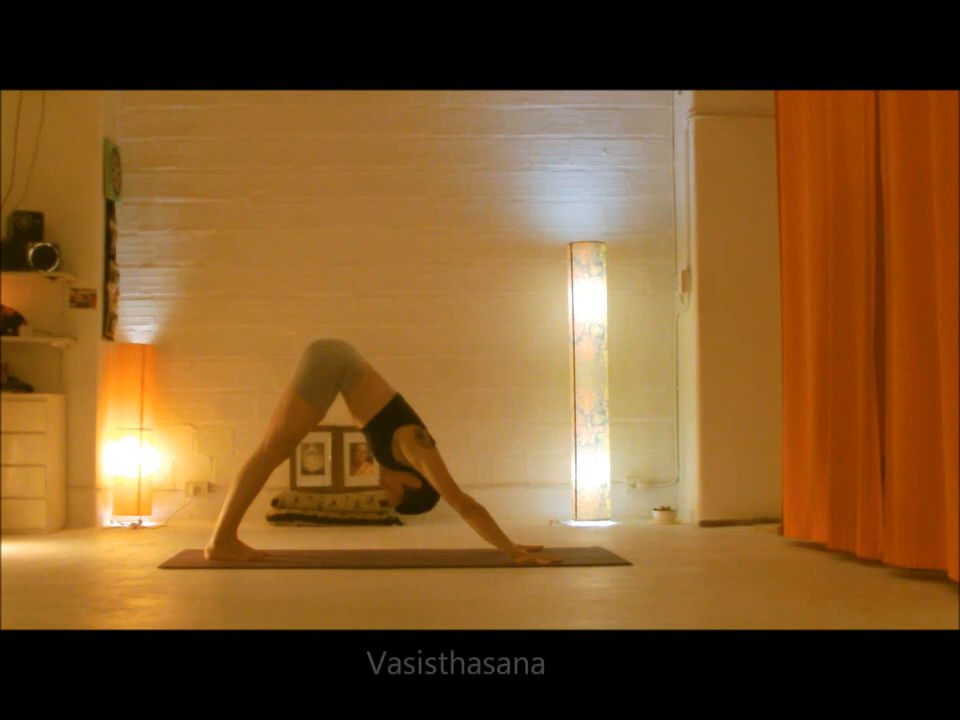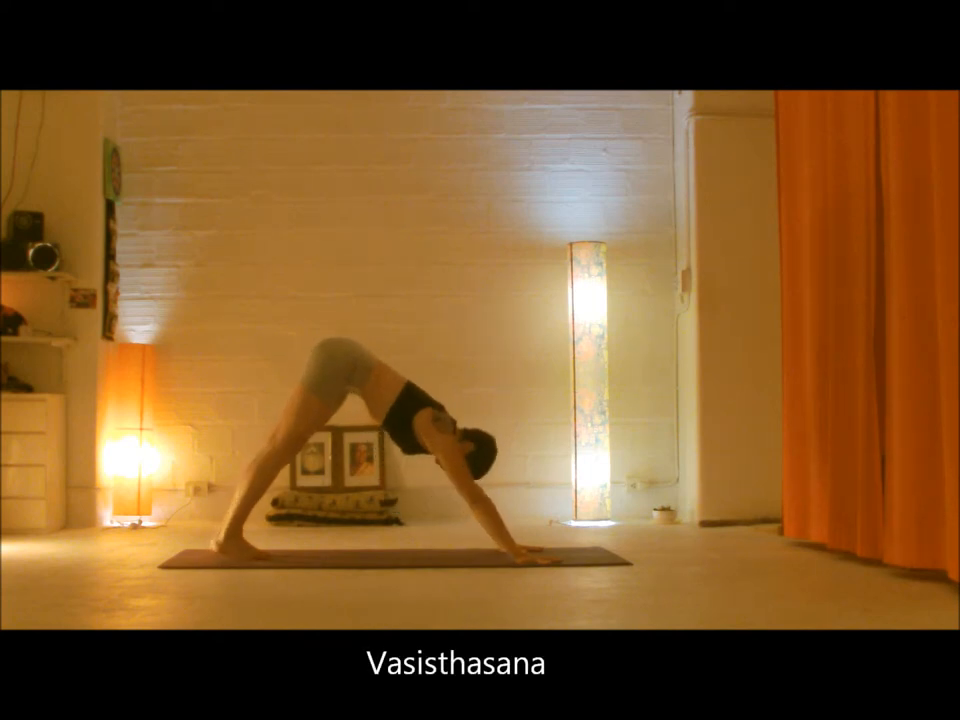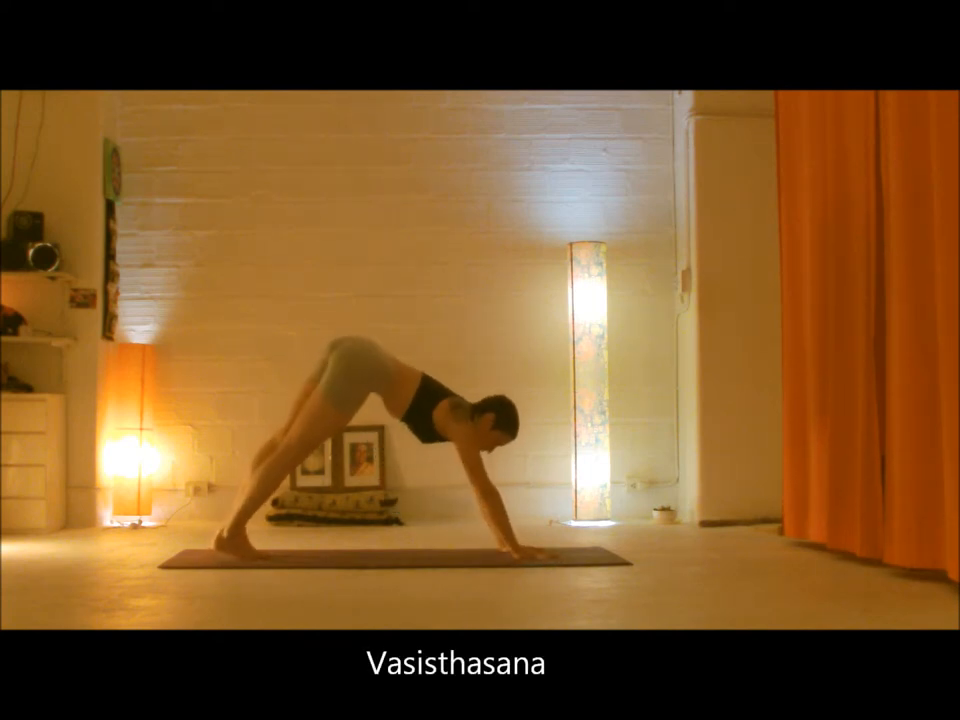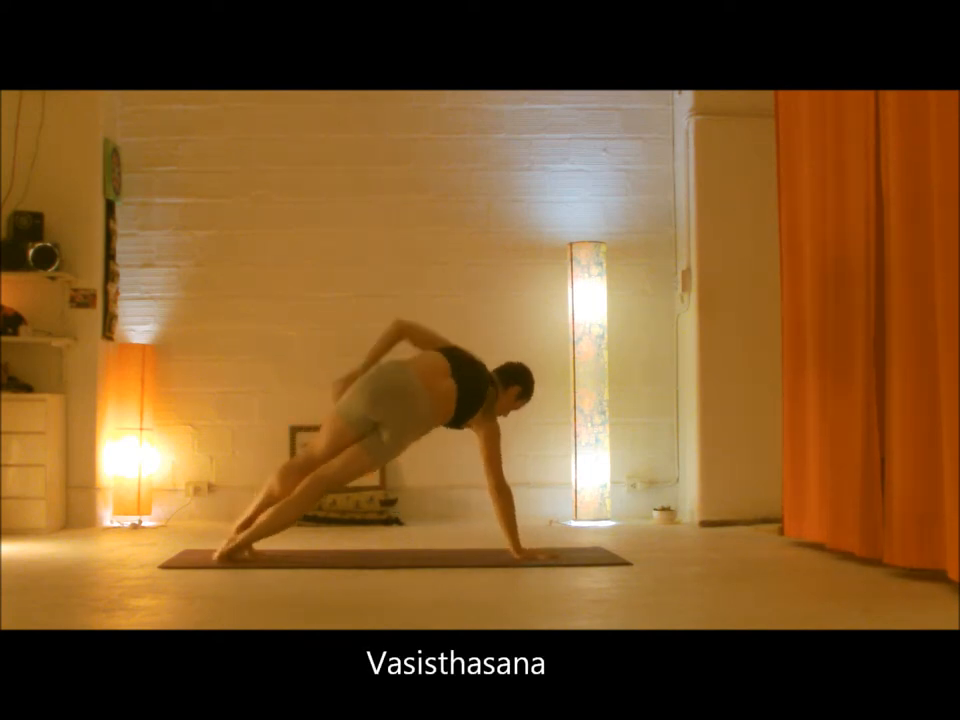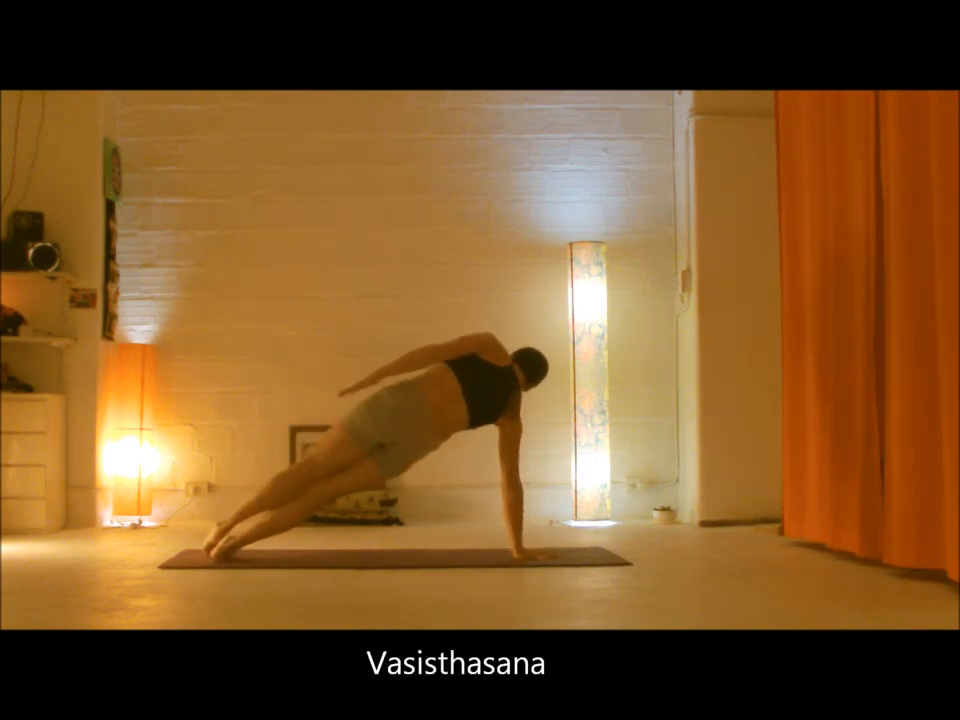
dt=1s
person 1, frame 1
left shoulder: (413, 450)
right shoulder: (415, 448)
left elbow: (464, 504)
right elbow: (464, 504)
left wrist: (509, 545)
right wrist: (514, 552)
left hip: (333, 364)
right hip: (330, 361)
left knee: (277, 448)
right knee: (273, 448)
left ankle: (226, 538)
right ankle: (220, 540)
person 1, frame 2
left shoulder: (442, 434)
right shoulder: (440, 434)
left elbow: (474, 496)
right elbow: (474, 496)
left wrist: (508, 543)
right wrist: (515, 551)
left hip: (344, 365)
right hip: (340, 359)
left knee: (281, 443)
right knee: (285, 446)
left ankle: (230, 533)
right ankle: (229, 534)
person 1, frame 3
left shoulder: (461, 418)
right shoulder: (462, 424)
left elbow: (480, 488)
right elbow: (485, 489)
left wrist: (501, 538)
right wrist: (515, 547)
left hip: (349, 352)
right hip: (358, 364)
left knee: (286, 438)
right knee: (292, 450)
left ankle: (234, 528)
right ankle: (230, 533)
person 1, frame 4
left shoulder: (461, 354)
right shoulder: (486, 419)
left elbow: (400, 326)
right elbow: (498, 487)
left wrist: (362, 370)
right wrist: (517, 548)
left hip: (384, 384)
right hip: (406, 421)
left knee: (310, 460)
right knee: (317, 483)
left ankle: (243, 525)
right ankle: (237, 543)
person 1, frame 5
left shoulder: (490, 345)
right shoulder: (511, 417)
left elbow: (435, 352)
right elbow: (511, 483)
left wrist: (372, 378)
right wrist: (519, 547)
left hip: (396, 405)
right hip: (412, 444)
left knee: (306, 470)
right knee: (320, 492)
left ankle: (227, 524)
right ankle: (235, 540)
